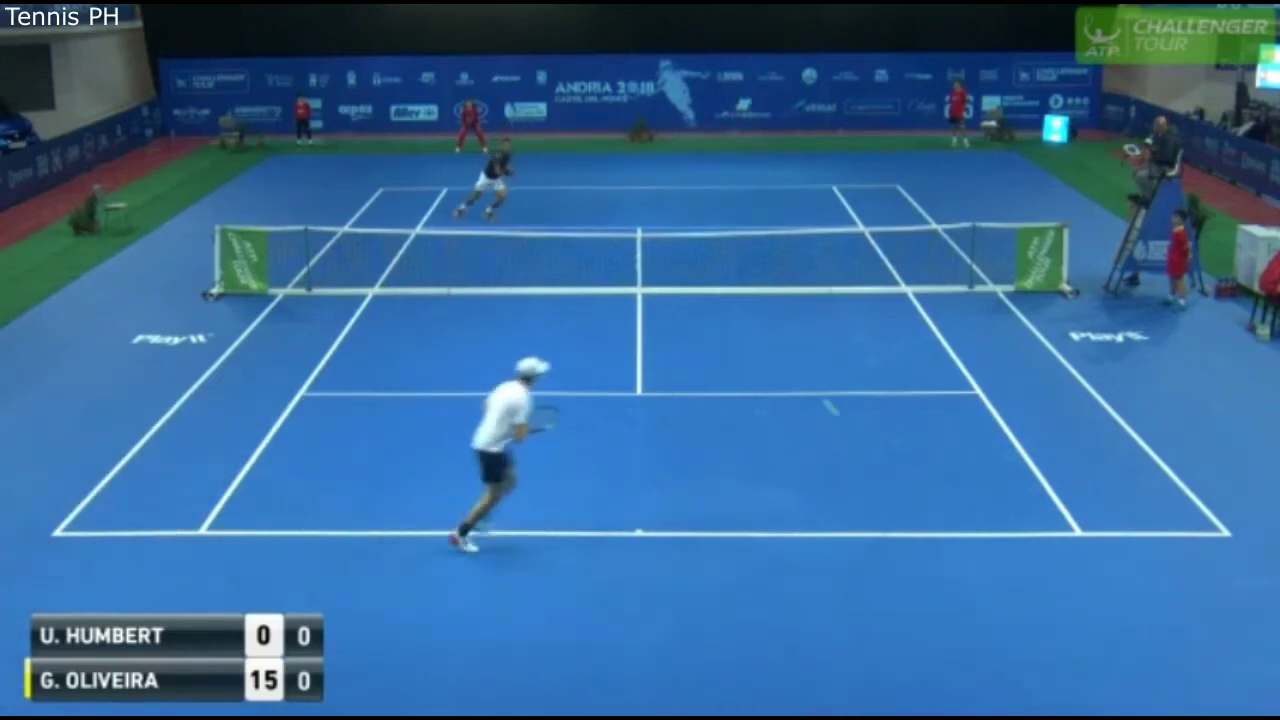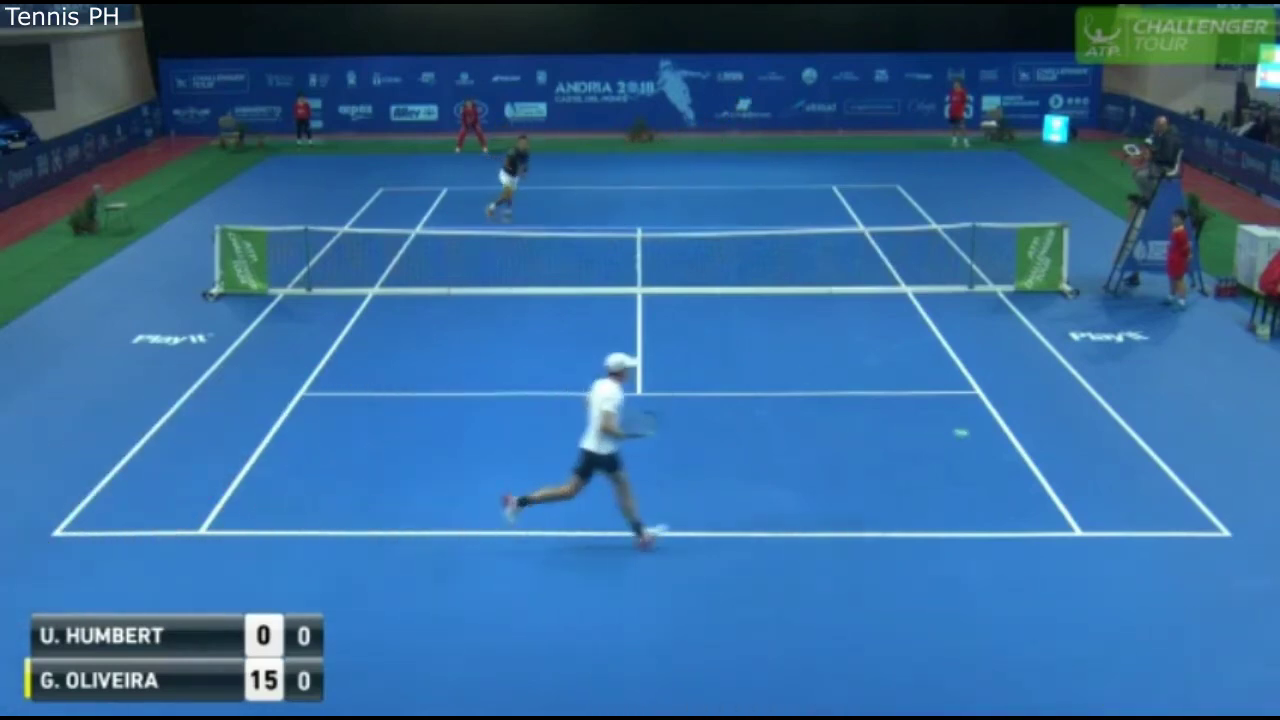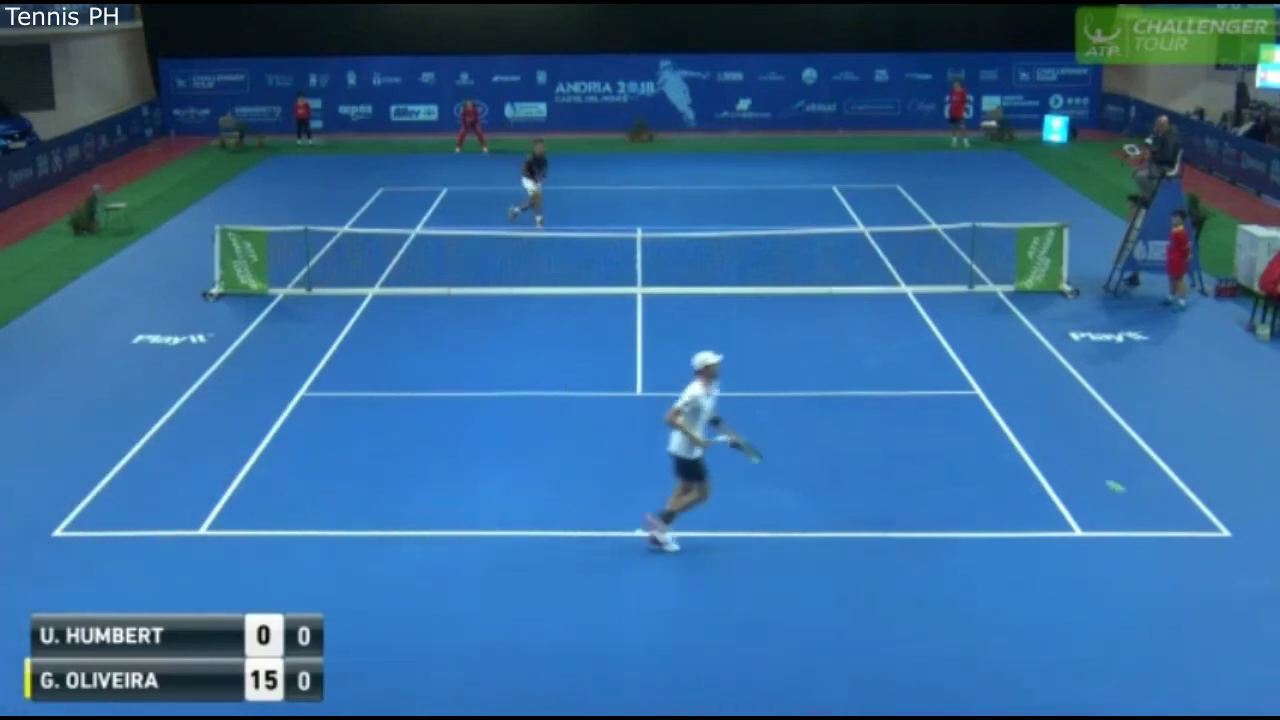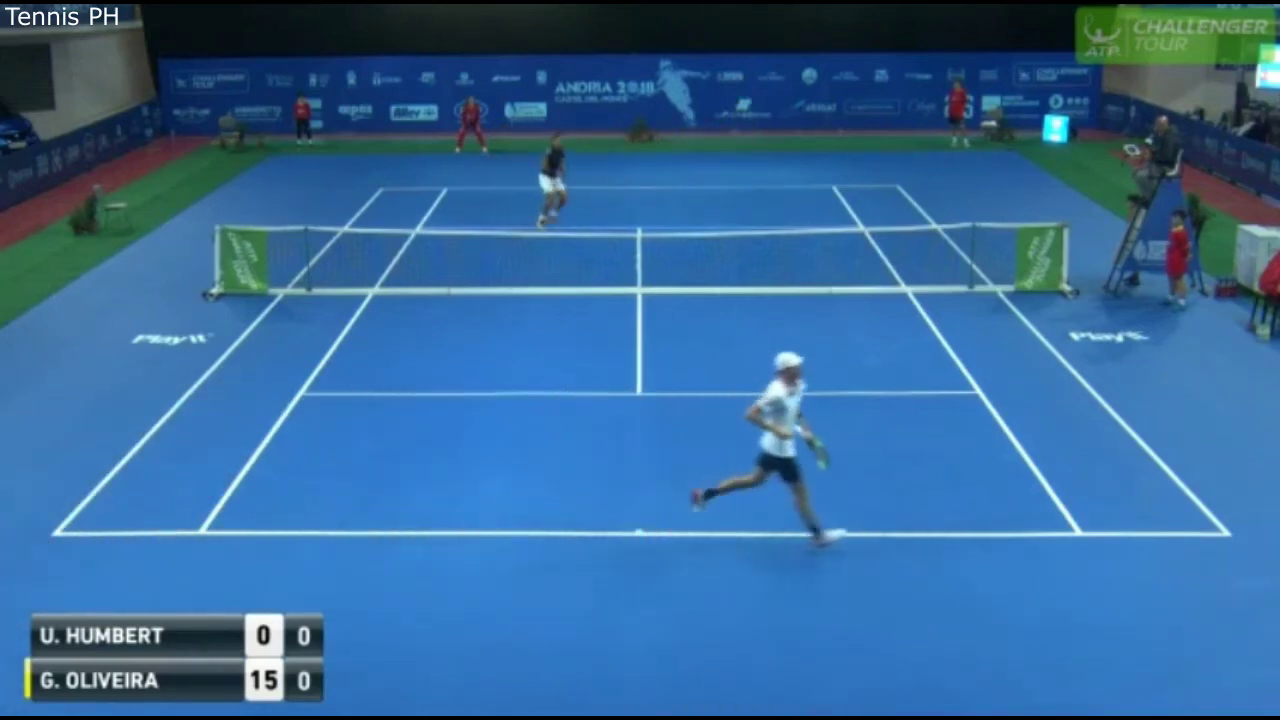
dt=0.2s
person 1, frame 1
left shoulder: (506, 387)
right shoulder: (523, 399)
left elbow: (487, 408)
right elbow: (519, 436)
left hip: (483, 441)
right hip: (490, 448)
left knee: (510, 481)
right knee: (494, 495)
left ankle: (476, 519)
right ankle: (461, 534)
person 1, frame 2
left shoulder: (600, 385)
right shoulder: (613, 393)
left elbow: (589, 405)
right elbow: (607, 427)
right wrist: (623, 434)
left hip: (603, 448)
right hip: (598, 449)
left knee: (623, 486)
right knee: (572, 491)
left ankle: (640, 532)
right ankle: (519, 502)
person 1, frame 3
left shoulder: (711, 388)
right shoulder: (694, 394)
right elbow: (669, 418)
right wrist: (692, 436)
left hip: (689, 449)
right hip: (686, 450)
left knee: (683, 492)
right knee: (702, 494)
left ankle: (659, 532)
right ankle: (660, 521)
person 1, frame 4
left shoulder: (798, 386)
right shoulder: (776, 393)
right elbow: (750, 415)
left wrist: (805, 429)
right wrist: (776, 430)
left hip: (776, 448)
right hip: (780, 449)
left knee: (755, 479)
right knee: (800, 491)
left ankle: (705, 494)
right ankle: (817, 535)
